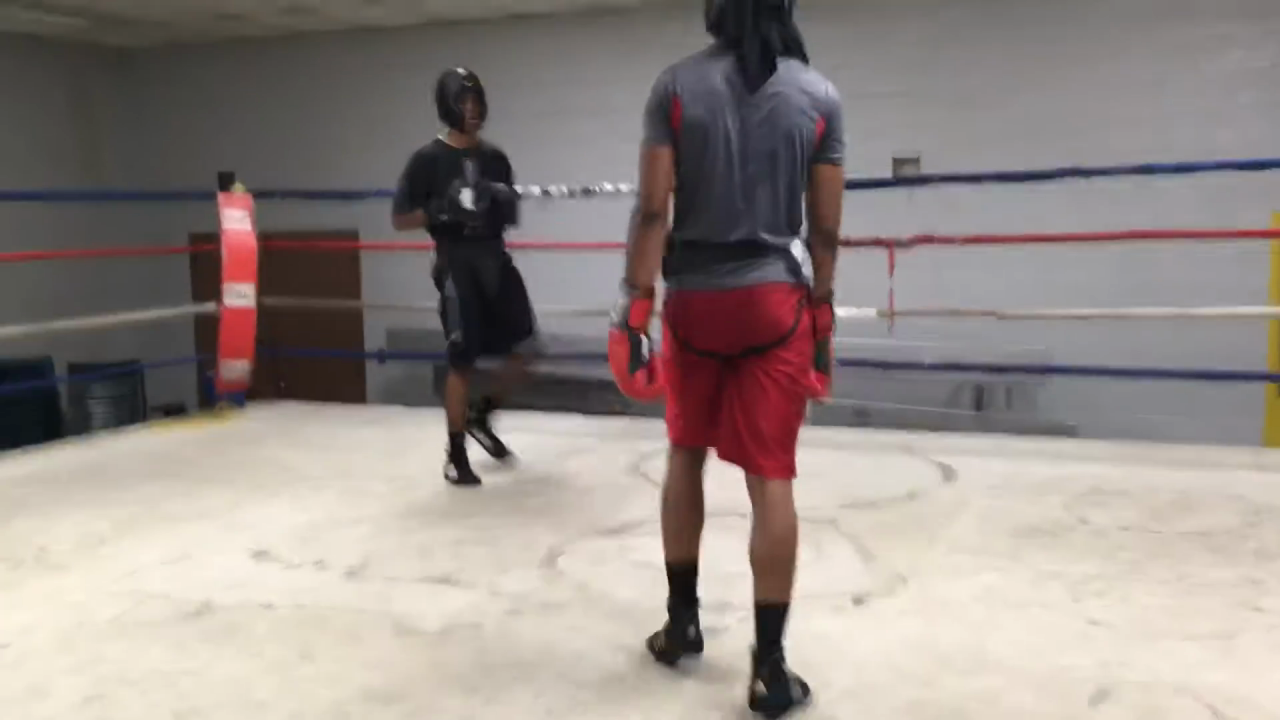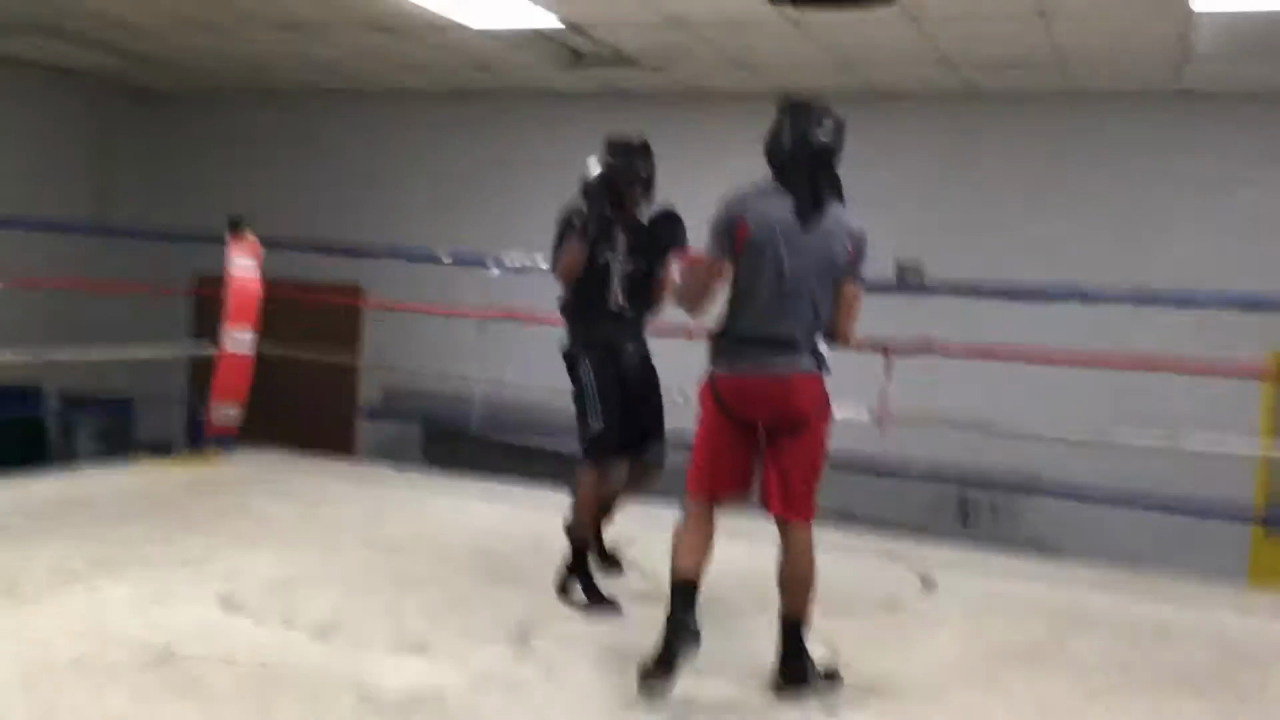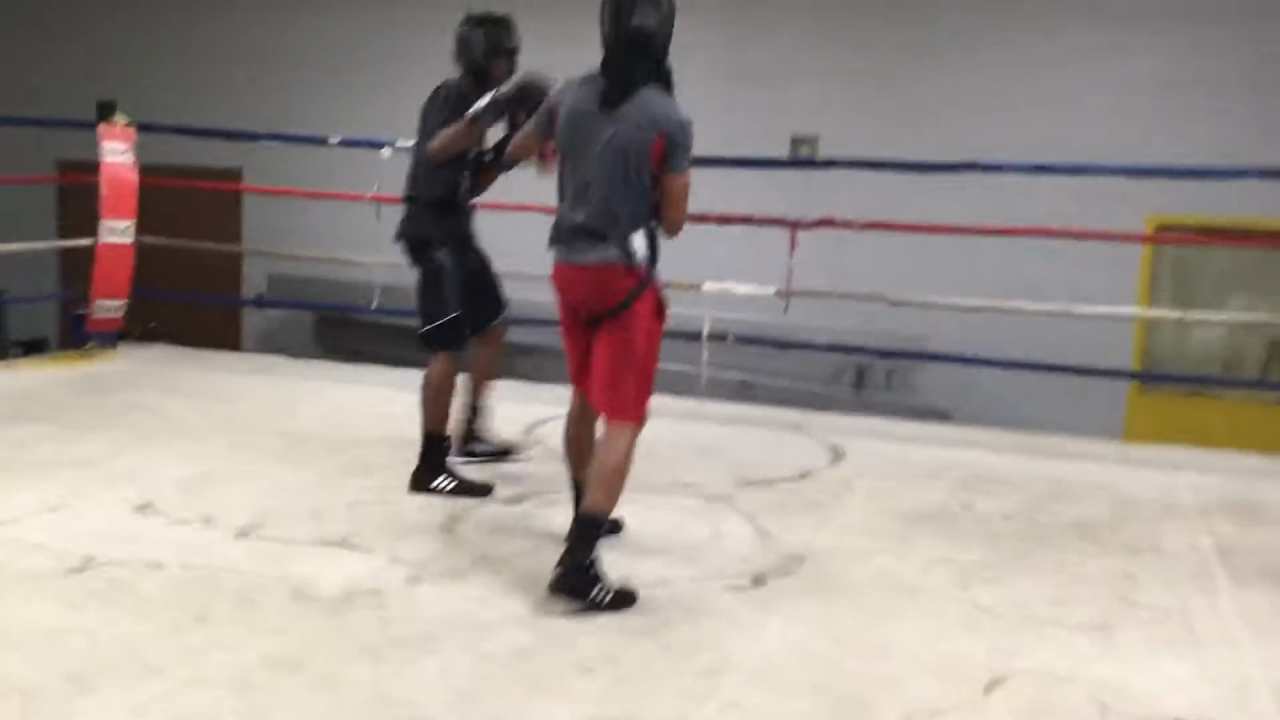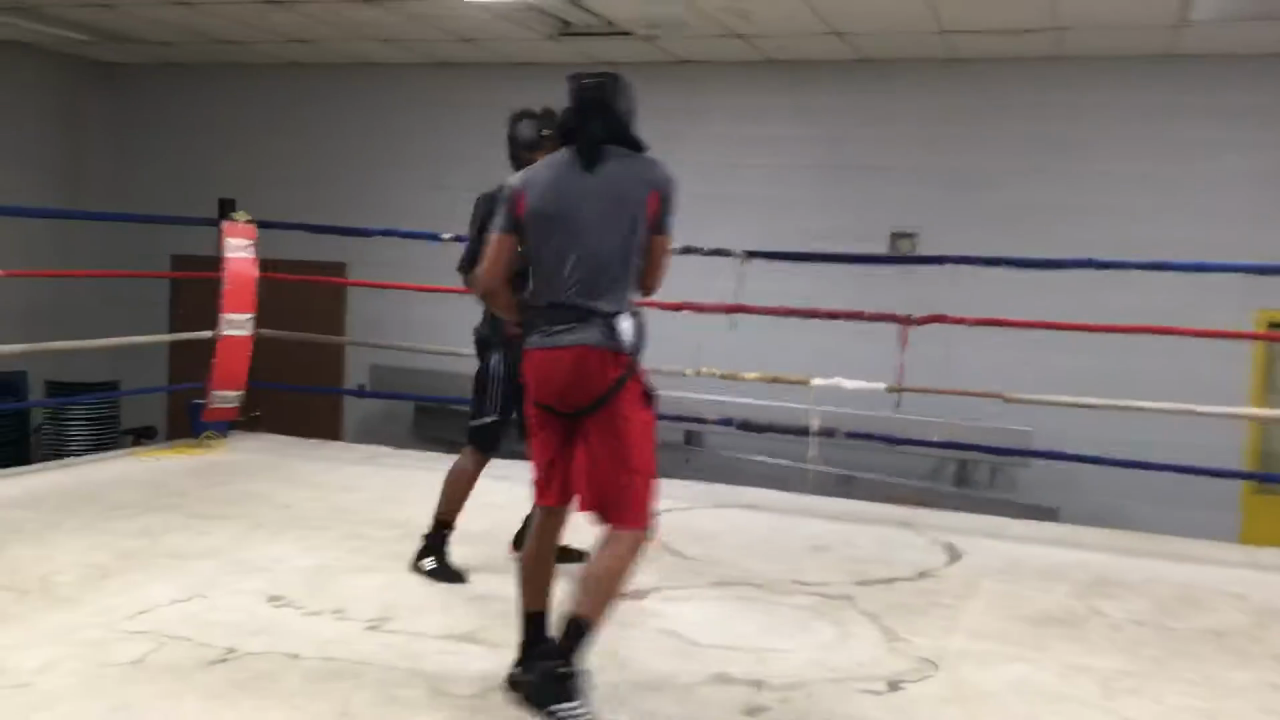
dt=1s
person 1, frame 1
left shoulder: (676, 86)
right shoulder: (819, 95)
left elbow: (652, 211)
right elbow: (825, 228)
left wrist: (635, 310)
right wrist: (821, 318)
left hip: (695, 302)
right hip: (775, 302)
left knee: (686, 456)
right knee: (770, 479)
left ankle: (682, 616)
person 1, frame 2
left shoulder: (741, 209)
right shoulder: (849, 231)
left elbow: (696, 299)
right elbow: (841, 331)
left wrist: (681, 280)
left hip: (734, 379)
right hip: (800, 385)
left knee: (700, 504)
right knee: (796, 525)
left ankle: (681, 622)
right ankle: (792, 658)
person 1, frame 3
left shoulder: (570, 96)
right shoulder: (669, 119)
left elbow: (518, 150)
right elbow: (672, 222)
left wrist: (549, 149)
left hip: (571, 267)
right hip: (623, 274)
left knee: (586, 399)
right knee: (623, 420)
left ankle: (586, 519)
right ankle: (577, 563)
person 1, frame 4
left shoulder: (529, 183)
right shoulder: (652, 178)
left elbow: (489, 284)
right elbow: (649, 281)
left hip: (543, 358)
right hip: (604, 360)
left knee: (550, 508)
right knee: (627, 525)
left ankle: (534, 654)
person 2, frame 1
left shoulder: (495, 158)
right shoulder: (428, 159)
right elbow: (401, 219)
left wrist: (508, 206)
right wrist: (445, 211)
left hip: (496, 260)
right hip: (457, 263)
left knee: (524, 348)
right knee: (462, 359)
left ankle: (480, 415)
right ankle: (456, 455)
person 2, frame 2
left shoulder: (647, 232)
right shoulder: (581, 218)
left elbow: (655, 300)
right elbow: (565, 274)
left wrist: (669, 254)
right wrist: (587, 212)
left hip: (633, 348)
right hip: (591, 346)
left knee: (648, 457)
right knee: (600, 455)
left ankle: (590, 526)
right ankle: (575, 572)
person 2, frame 3
left shoulder: (471, 103)
right shoulder: (452, 95)
right elbow: (437, 150)
left wrist: (511, 143)
left hip: (453, 230)
right hip: (434, 231)
left knee: (490, 327)
right knee: (448, 347)
left ankle: (470, 434)
right ankle: (430, 465)
person 2, frame 4
right shoulder: (498, 204)
right elbow: (473, 279)
right wrist: (510, 267)
right hip: (506, 338)
right knee: (481, 447)
left ankle: (535, 532)
right ankle: (433, 546)
